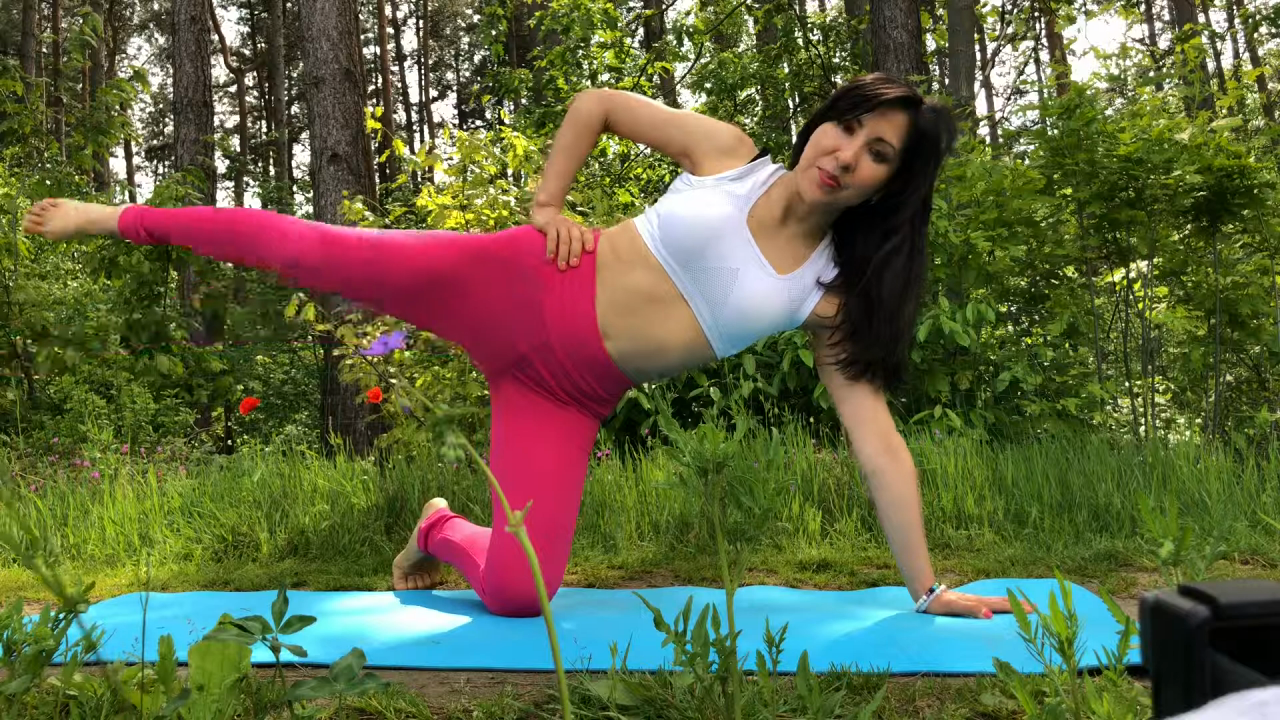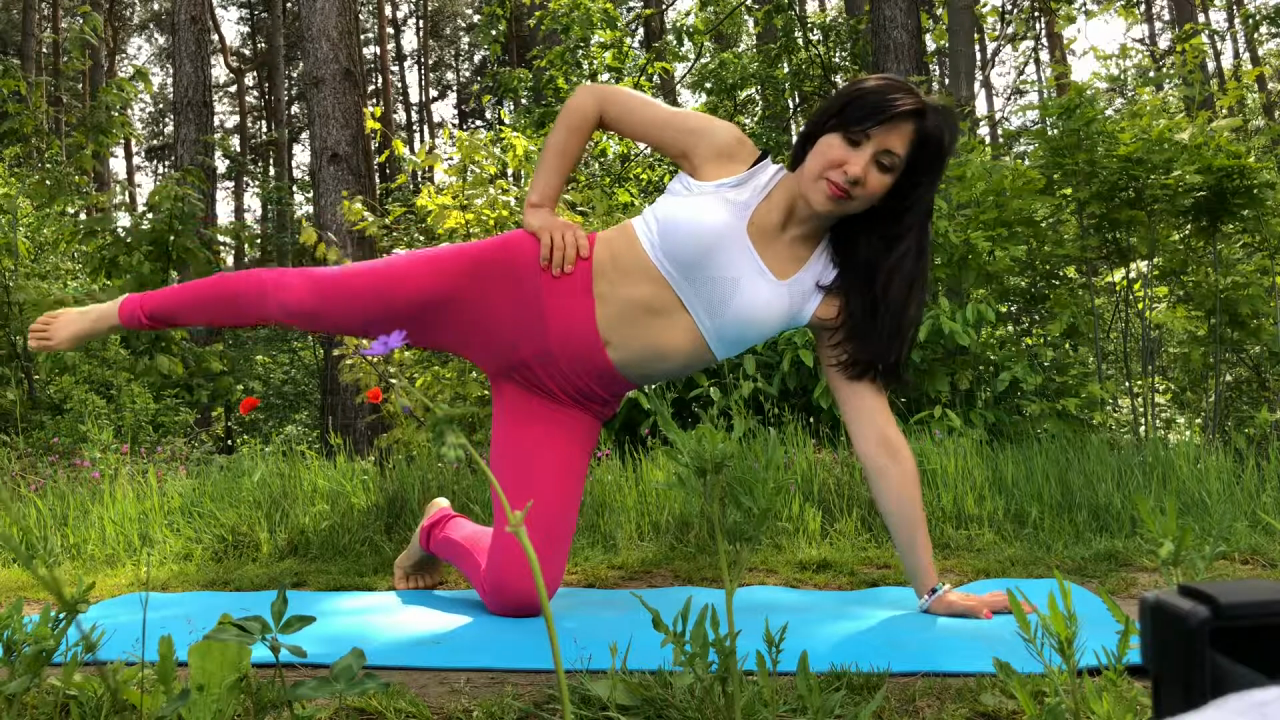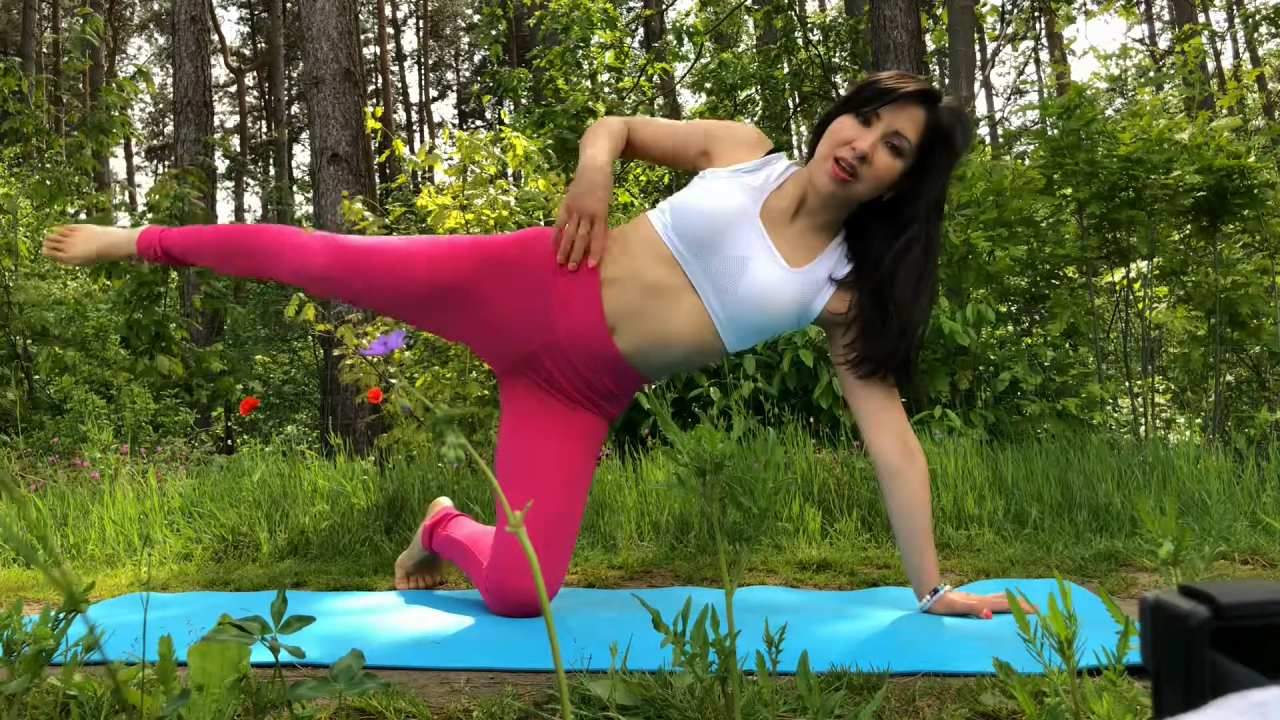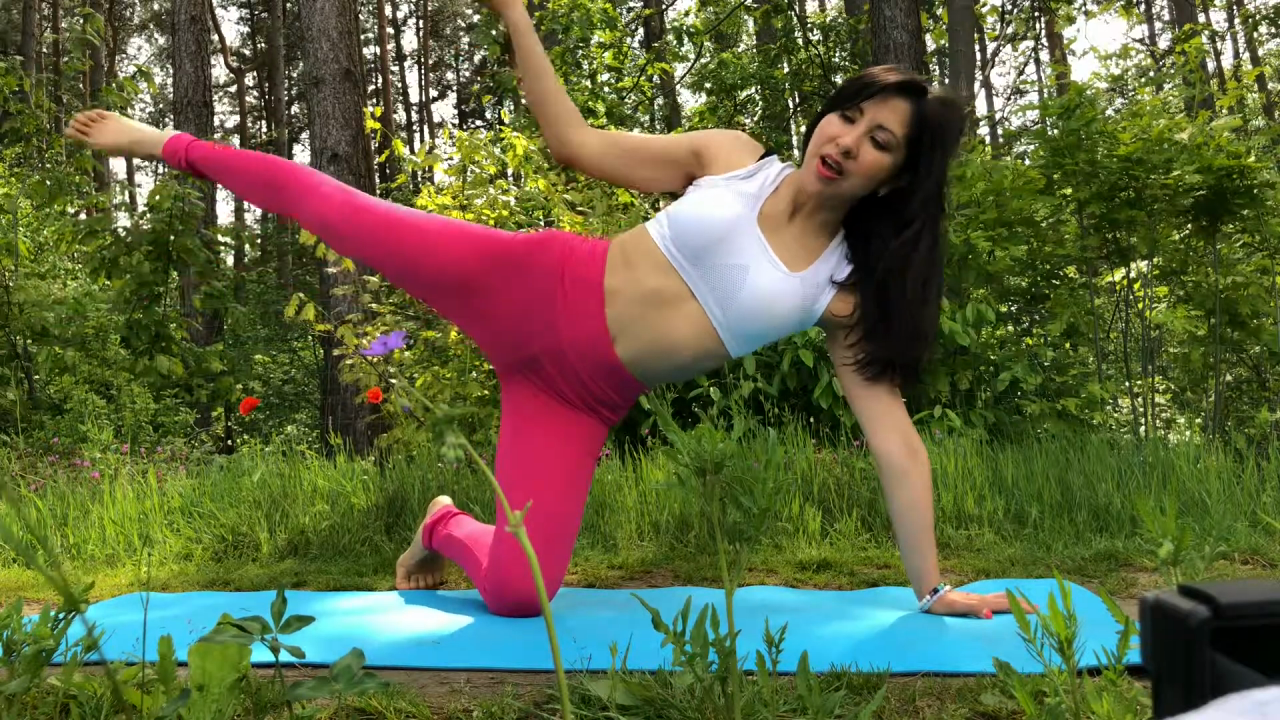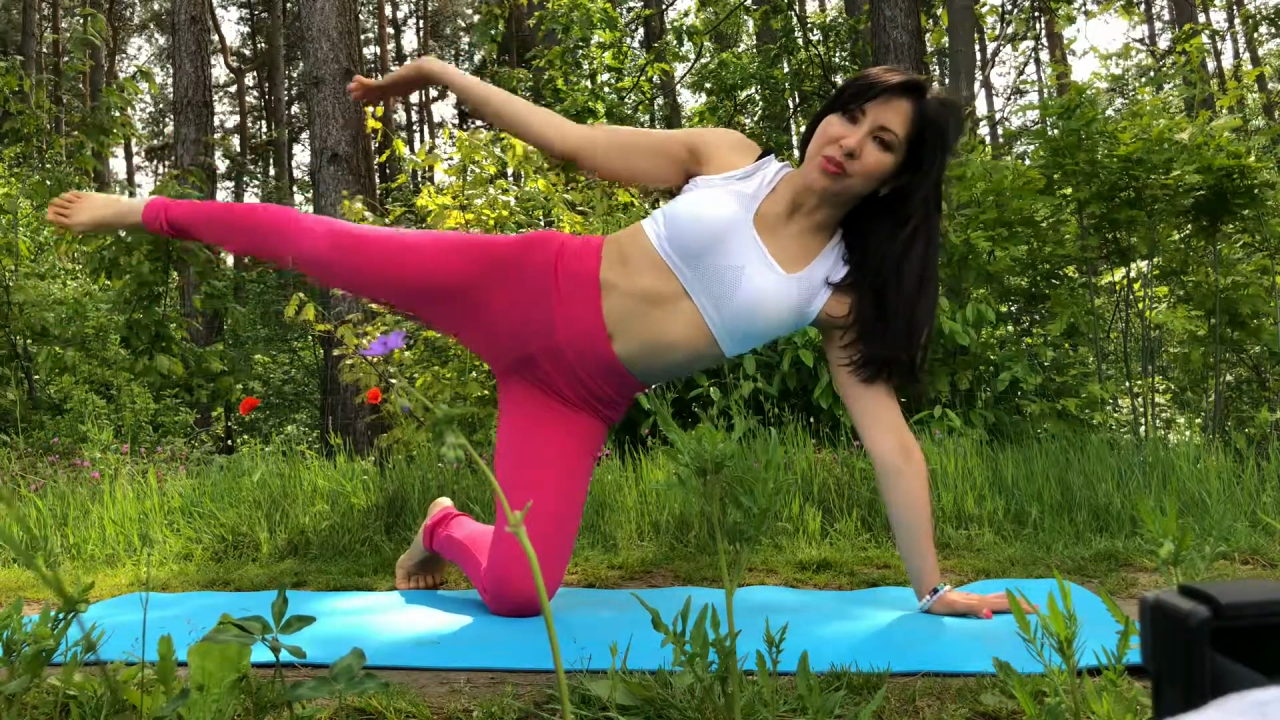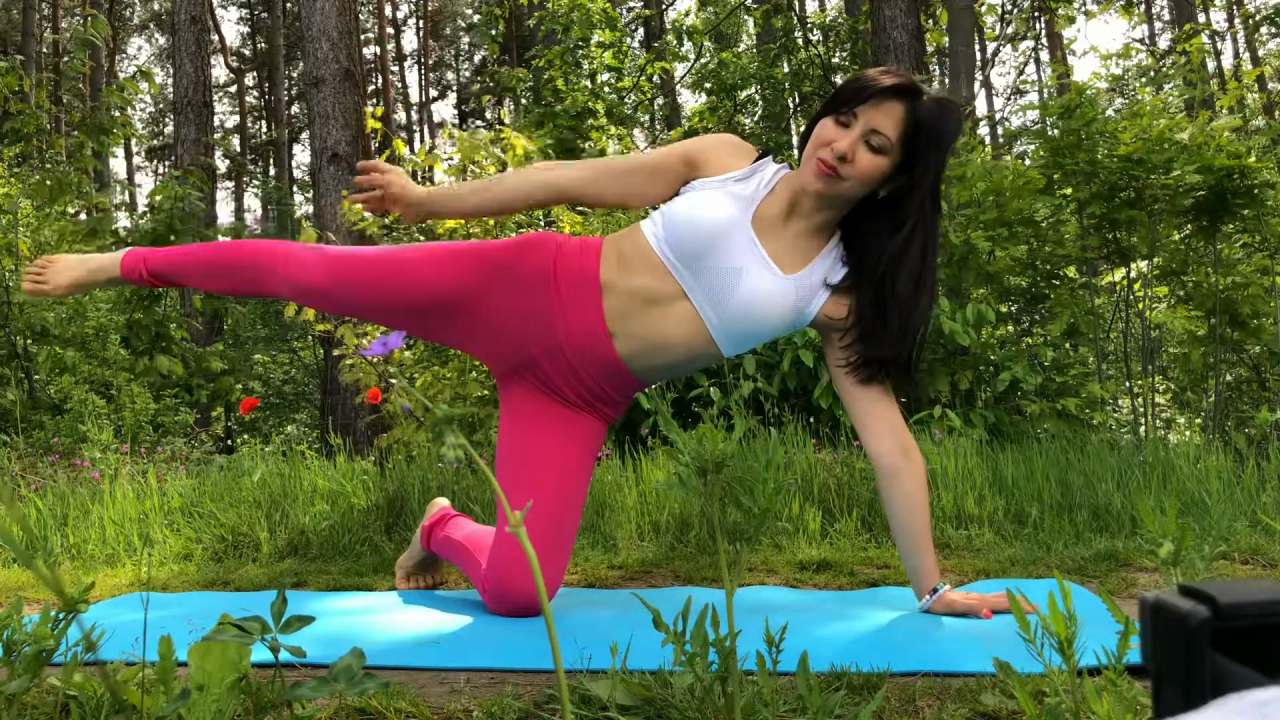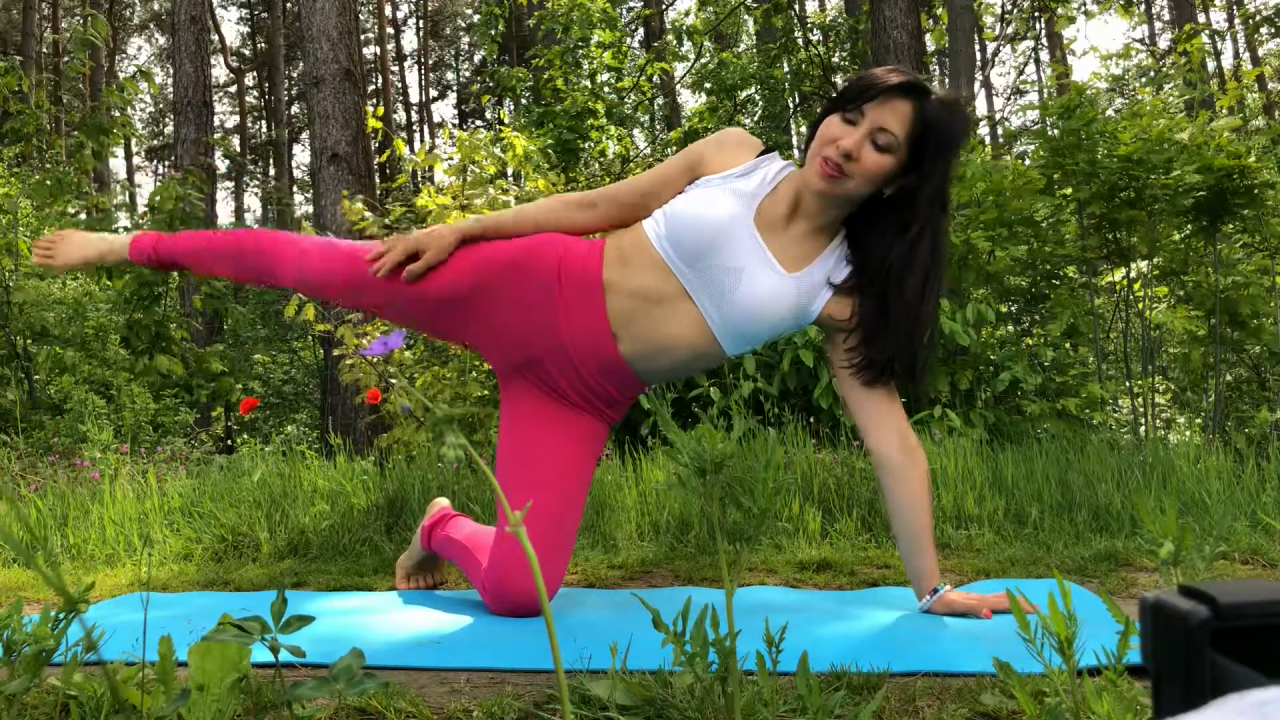
dt=0.7s
person 1, frame 1
left shoulder: (834, 297)
right shoulder: (725, 150)
left elbow: (877, 437)
right elbow: (595, 102)
left wrist: (926, 585)
right wrist: (546, 202)
left hip: (566, 395)
right hip: (519, 286)
left knee: (517, 594)
right knee: (304, 248)
left ankle: (444, 531)
right ankle: (119, 220)
person 1, frame 2
left shoulder: (833, 299)
right shoulder: (723, 150)
left elbow: (878, 437)
right elbow: (590, 98)
left wrist: (930, 584)
right wrist: (540, 206)
left hip: (568, 398)
right hip: (518, 293)
left knee: (520, 593)
right knee: (305, 292)
left ankle: (445, 532)
right ankle: (118, 310)
person 1, frame 3
left shoulder: (847, 291)
right shoulder: (742, 147)
left elbow: (892, 435)
right elbow: (617, 125)
left wrist: (933, 585)
right wrist: (590, 171)
left hip: (577, 394)
right hip: (526, 287)
left knee: (520, 592)
right knee: (322, 258)
left ankle: (447, 531)
right ankle: (138, 239)
person 1, frame 4
left shoulder: (848, 293)
right shoulder: (731, 156)
left elbow: (894, 434)
right elbow: (577, 146)
left wrist: (931, 584)
left hip: (581, 397)
right hip: (534, 287)
left knee: (518, 591)
right knee: (337, 211)
left ankle: (450, 528)
right ankle: (169, 145)
person 1, frame 5
left shoulder: (842, 295)
right shoulder: (726, 156)
left elbow: (890, 438)
right elbow: (574, 142)
left wrist: (933, 587)
right wrist: (446, 75)
left hip: (578, 399)
right hip: (531, 290)
left knee: (519, 593)
right knee: (328, 245)
left ankle: (449, 531)
right ankle: (147, 212)
person 1, frame 6
left shoulder: (842, 296)
right shoulder: (726, 158)
left elbow: (889, 438)
right elbow: (575, 178)
left wrist: (933, 585)
right wrist: (433, 195)
left hip: (579, 397)
right hip: (527, 292)
left knee: (519, 592)
right knee: (314, 272)
left ankle: (447, 532)
right ankle: (119, 262)
person 1, frame 7
left shoulder: (846, 294)
right shoulder: (734, 155)
left elbow: (892, 437)
right elbow: (597, 206)
left wrist: (932, 586)
right wrist: (458, 225)
left hip: (579, 398)
right hip: (530, 294)
left knee: (519, 593)
right knee: (313, 265)
left ankle: (447, 531)
right ankle: (128, 246)
